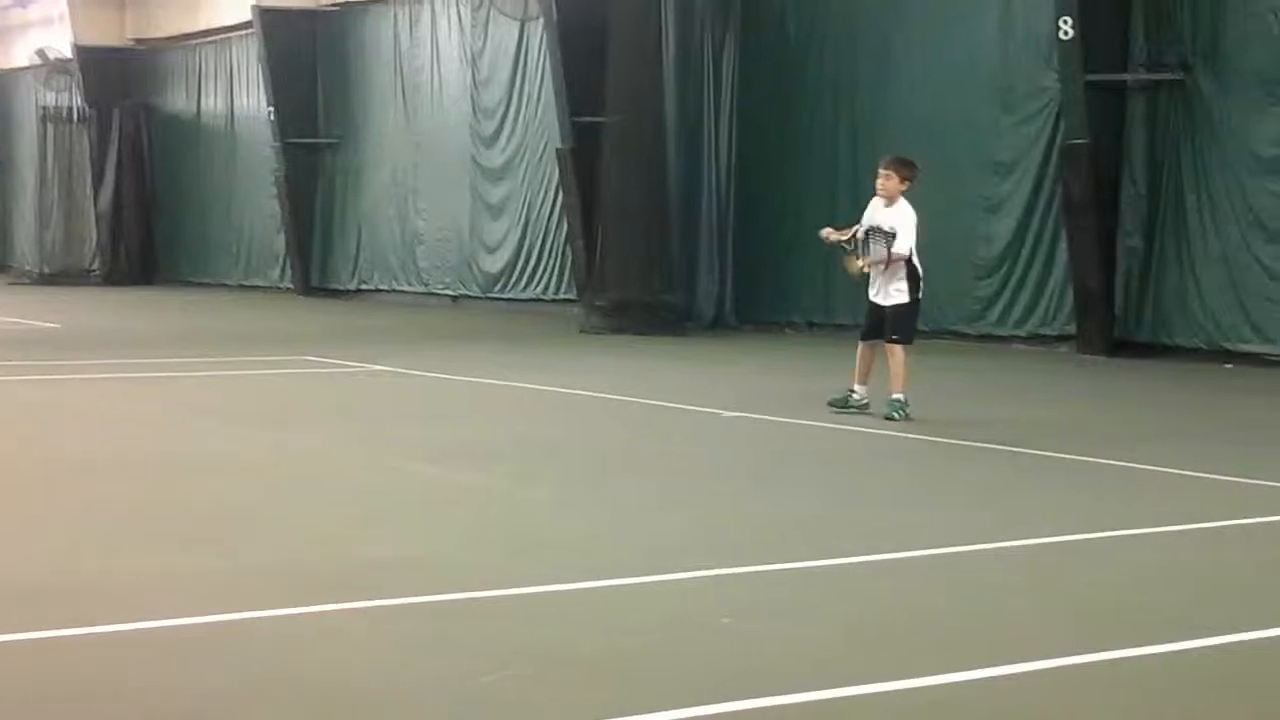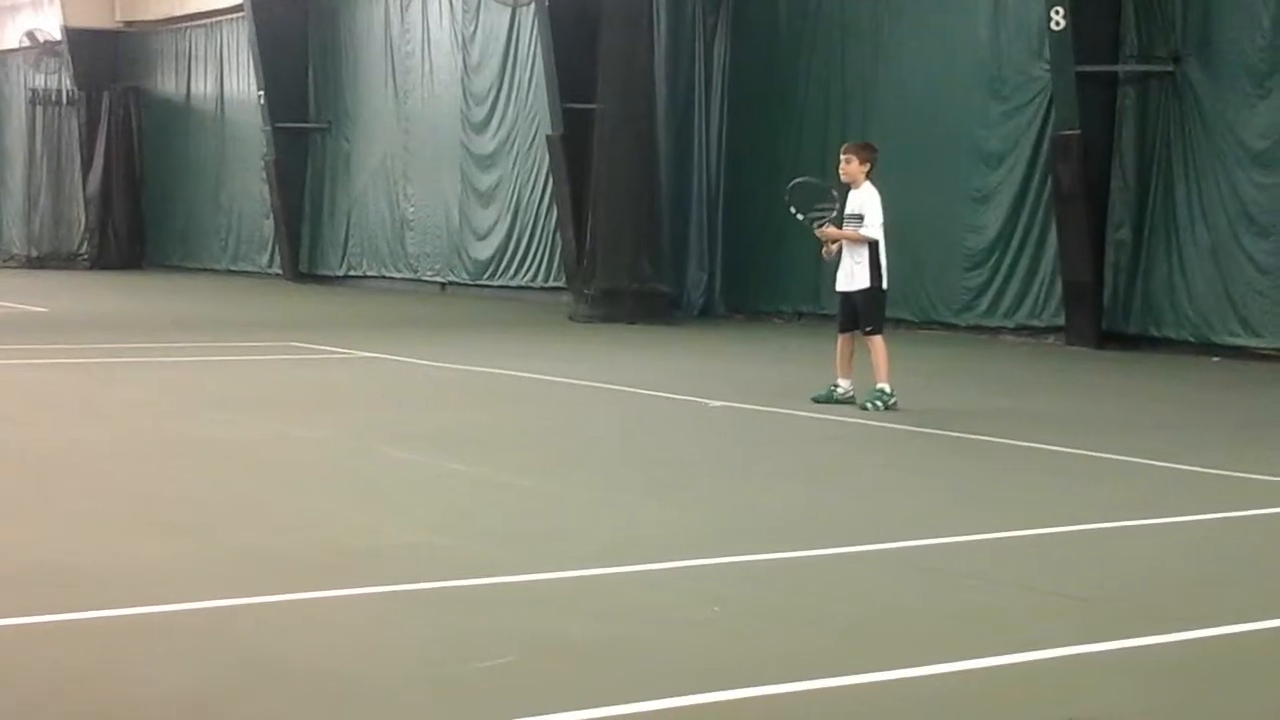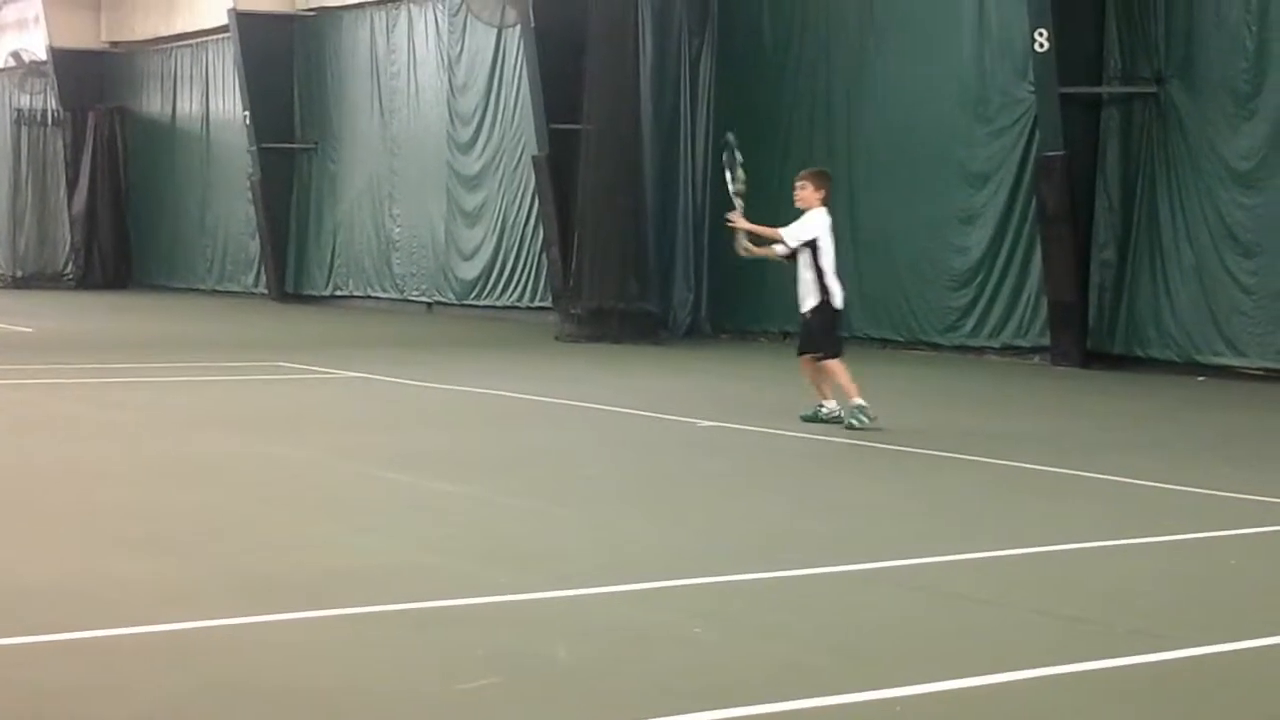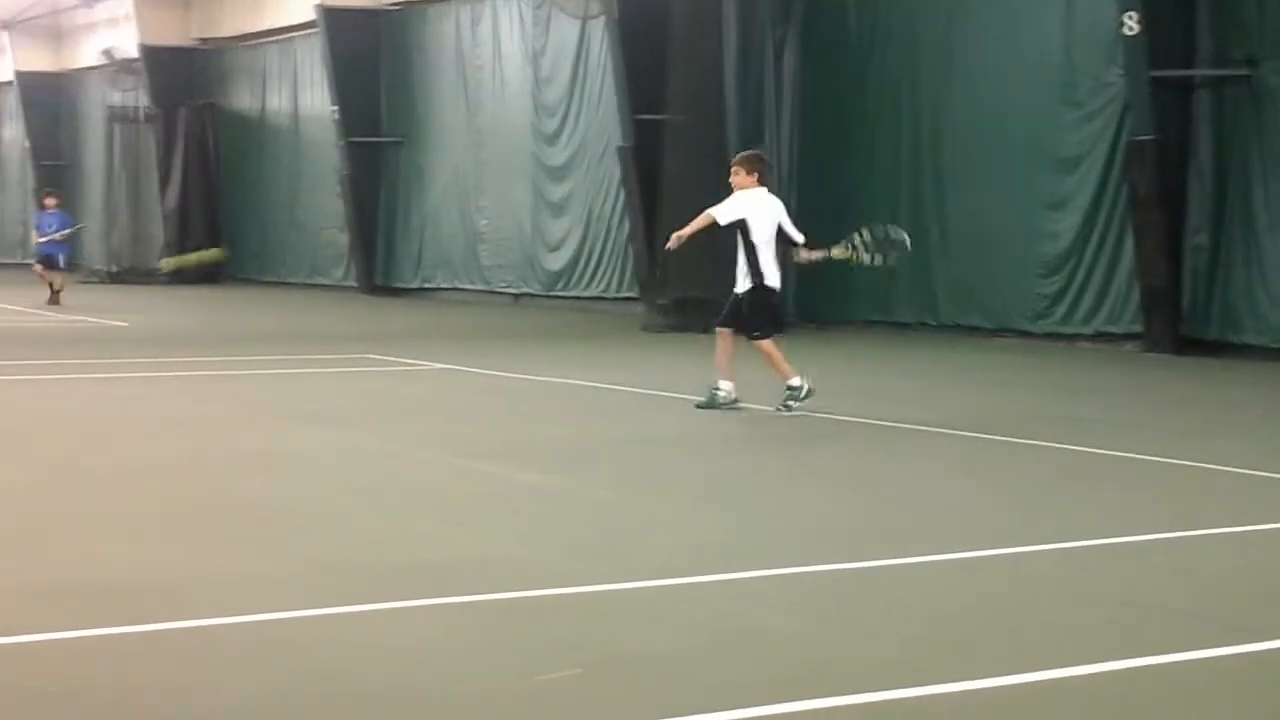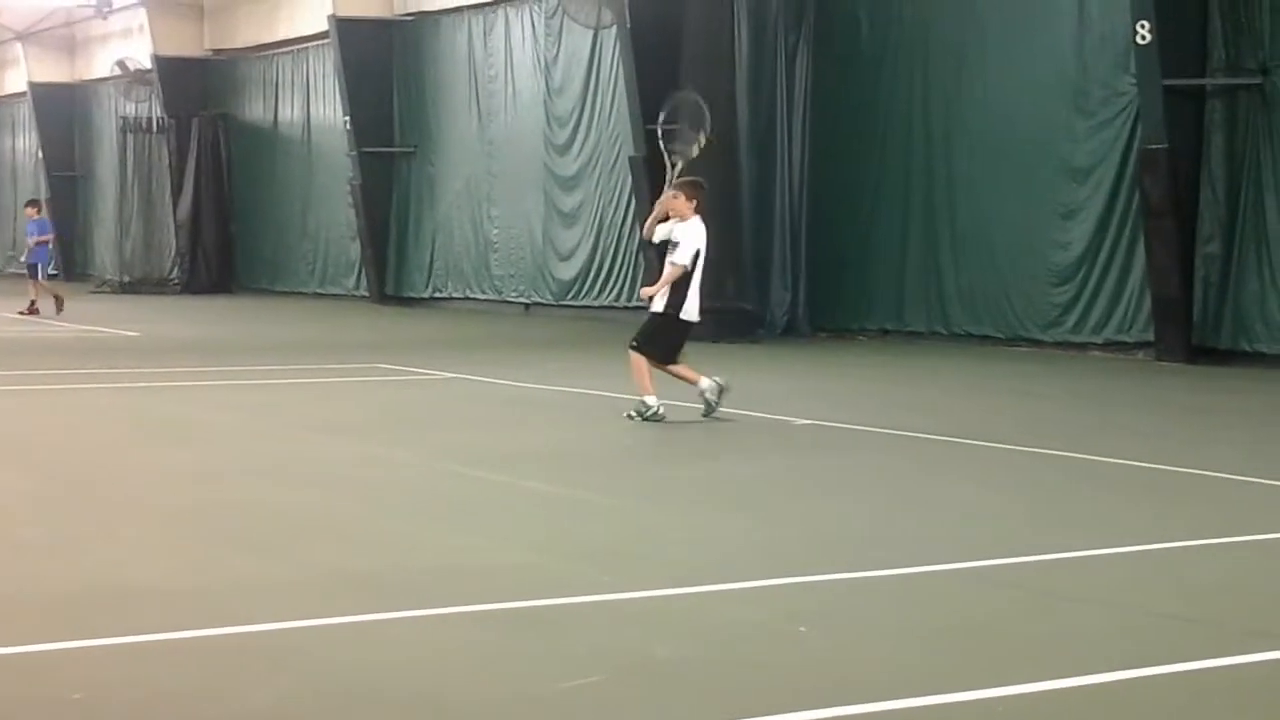
dt=0.7s
person 1, frame 1
left shoulder: (905, 213)
right shoulder: (875, 205)
left elbow: (901, 253)
right elbow: (863, 230)
left wrist: (868, 263)
right wrist: (839, 235)
left hip: (902, 290)
right hip: (878, 289)
left knee: (893, 343)
right knee: (866, 339)
left ankle: (898, 401)
right ankle: (859, 393)
person 1, frame 2
left shoulder: (869, 195)
right shoulder: (852, 194)
left elbow: (870, 234)
left wrist: (837, 234)
right wrist: (835, 246)
left hip: (868, 278)
right hip: (848, 277)
left knee: (872, 333)
right knee: (844, 332)
left ankle: (884, 391)
right ankle: (843, 387)
person 1, frame 3
left shoulder: (817, 219)
right shoulder: (808, 222)
left elbow: (781, 235)
right elbow: (782, 250)
left wrist: (748, 226)
right wrist: (752, 250)
left hip: (825, 301)
right hip: (814, 303)
left knee: (827, 358)
right knee: (807, 356)
left ankle: (860, 406)
right ankle: (830, 406)
person 1, frame 4
left shoulder: (745, 199)
right shoulder: (774, 203)
left elbow: (713, 215)
right elbow: (796, 237)
left wrist: (684, 232)
right wrist: (800, 251)
left hip: (759, 282)
right hip: (749, 282)
left knee: (760, 337)
right knee: (724, 329)
left ankle: (797, 384)
right ankle: (724, 390)
person 1, frame 5
left shoulder: (694, 228)
right shoulder: (675, 225)
left elbow: (679, 264)
right elbow: (648, 234)
left wrist: (654, 287)
right wrist: (659, 209)
left hip: (674, 306)
right hip: (671, 306)
left knee: (637, 350)
right knee: (661, 360)
left ankle: (650, 404)
right ankle: (709, 386)
